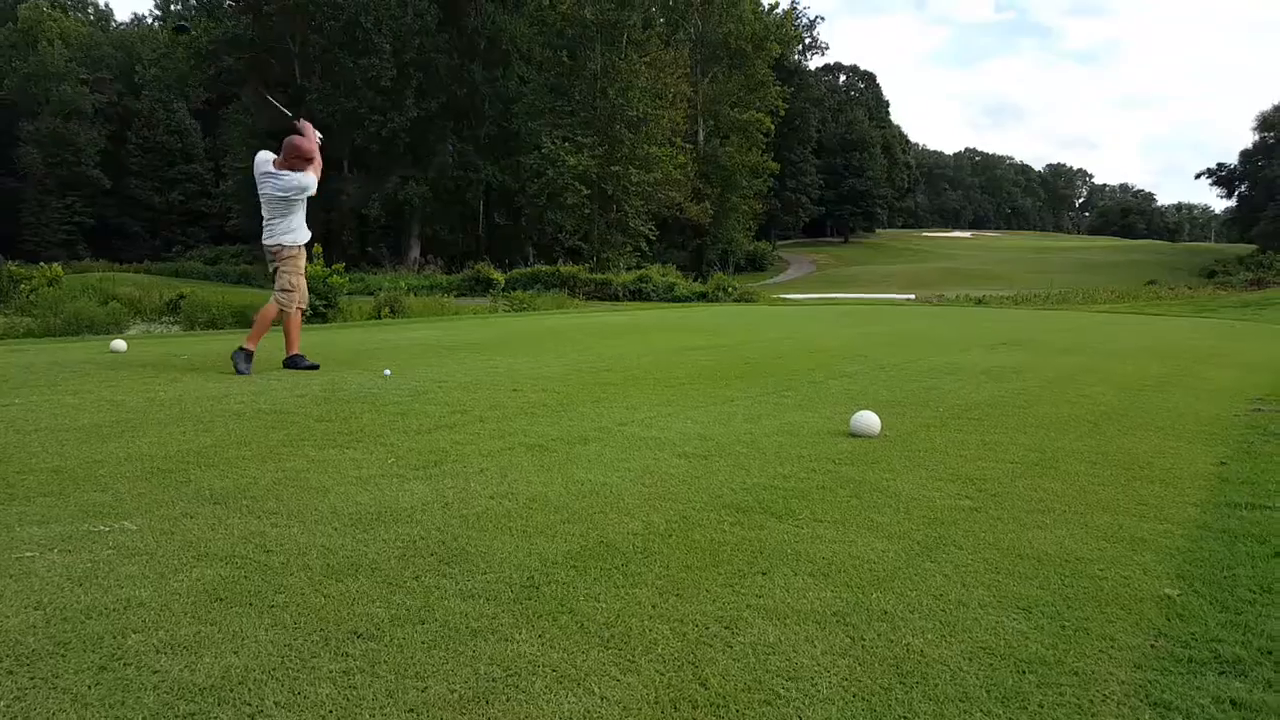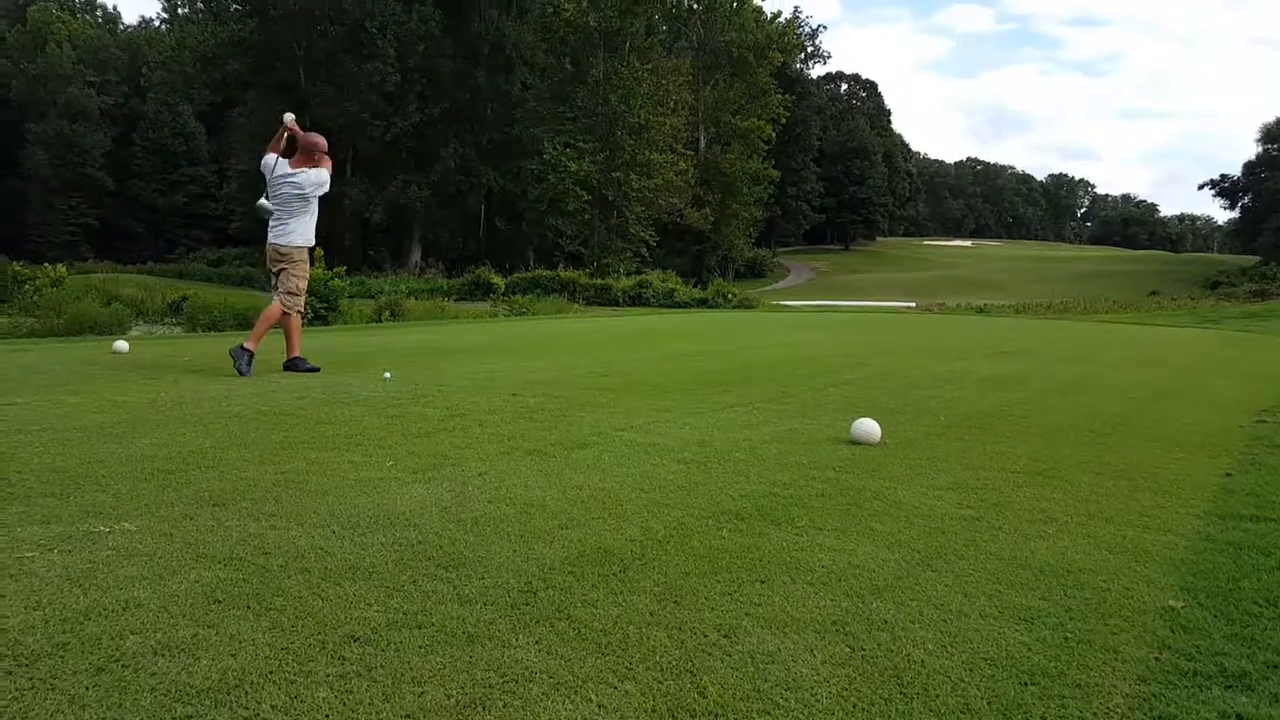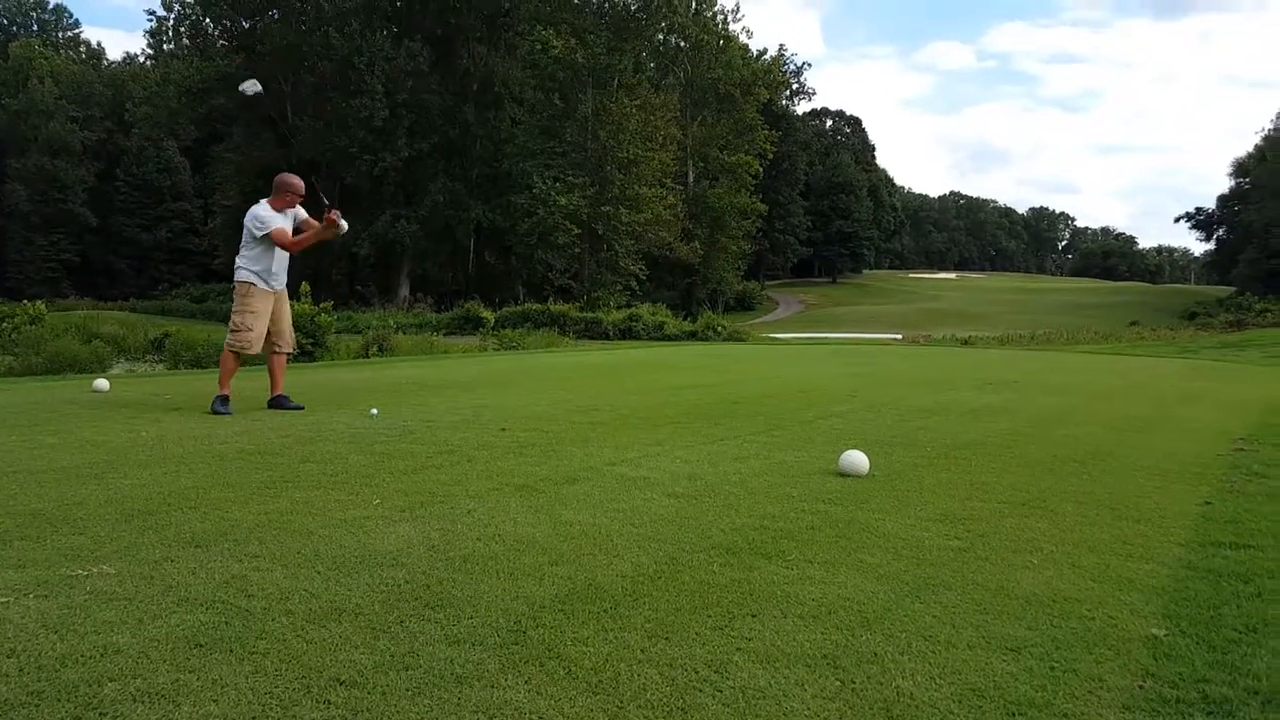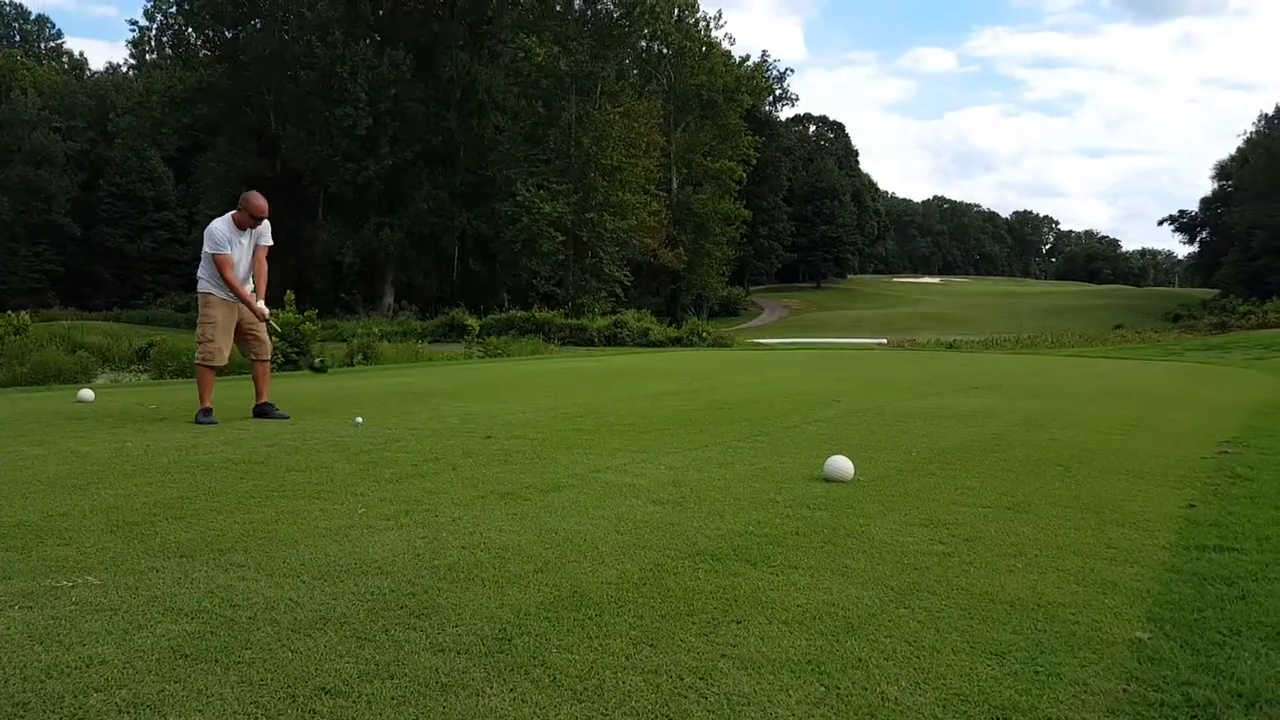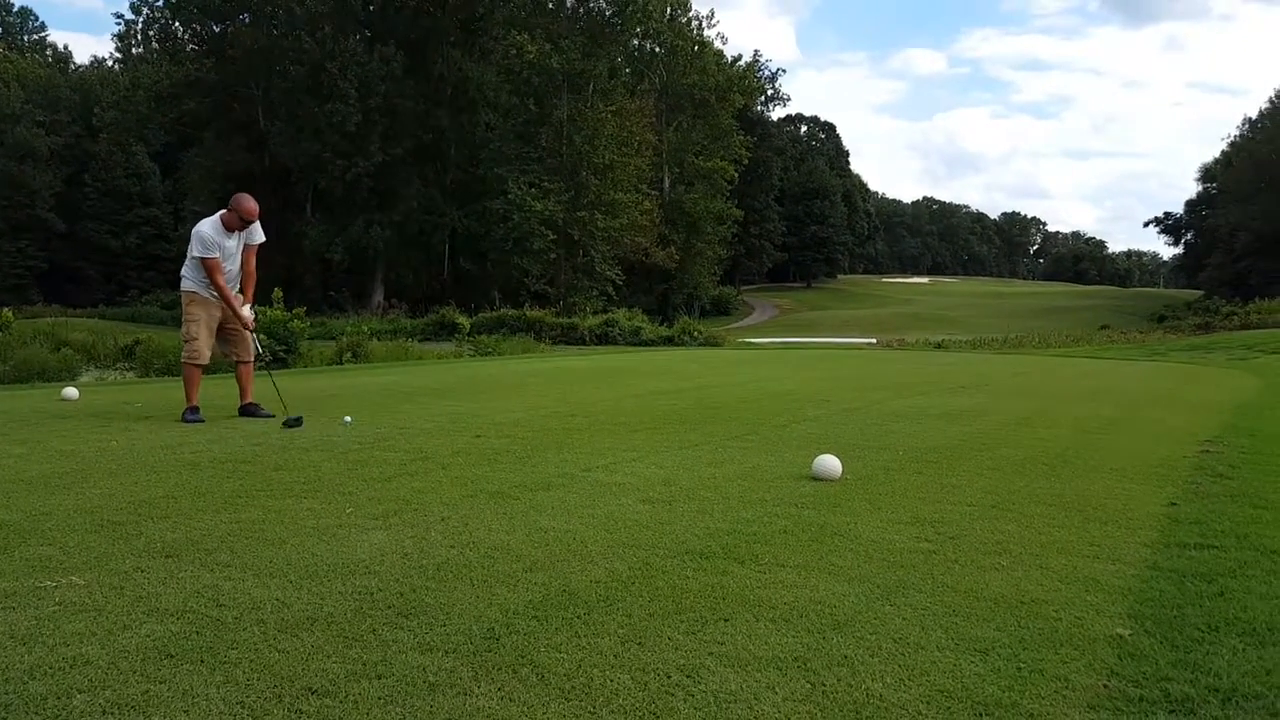
dt=0.5s
person 1, frame 1
left shoulder: (262, 160)
right shoulder: (301, 183)
right elbow: (316, 168)
left wrist: (306, 141)
right wrist: (310, 135)
left hip: (279, 243)
right hip: (288, 246)
left knee: (295, 301)
right knee: (282, 300)
left ankle: (293, 355)
right ankle: (246, 350)
person 1, frame 2
left shoulder: (273, 167)
right shoulder: (317, 179)
left elbow: (270, 153)
right elbow: (328, 163)
left wrist: (283, 132)
right wrist: (298, 132)
left hip: (277, 244)
right hip: (294, 249)
left knee: (294, 303)
right knee: (285, 301)
left ankle: (293, 358)
right ankle: (246, 348)
person 1, frame 3
left shoulder: (293, 210)
right shoulder: (260, 214)
left elbow: (315, 229)
right elbow: (290, 245)
left wrist: (328, 225)
right wrist: (322, 229)
left hip: (277, 286)
right hip: (252, 284)
left knee: (283, 341)
right knee: (242, 339)
left ankle: (277, 395)
right ankle: (222, 396)
person 1, frame 4
left shoulder: (263, 226)
right shoulder: (217, 230)
left elbow: (260, 262)
right elbow: (227, 275)
left wrist: (260, 300)
right wrist: (253, 306)
left hip: (247, 296)
right hip: (216, 295)
left knee: (261, 347)
right knee: (211, 351)
left ankle: (262, 403)
right ankle: (205, 408)
person 1, frame 5
left shoulder: (252, 227)
right shoulder: (205, 232)
left elbow: (249, 265)
right elbow: (215, 278)
left wrist: (247, 303)
right wrist: (237, 312)
left hip: (231, 294)
right hip: (200, 293)
left knee: (245, 347)
right knee: (196, 350)
left ankle: (247, 403)
right ankle: (191, 407)
